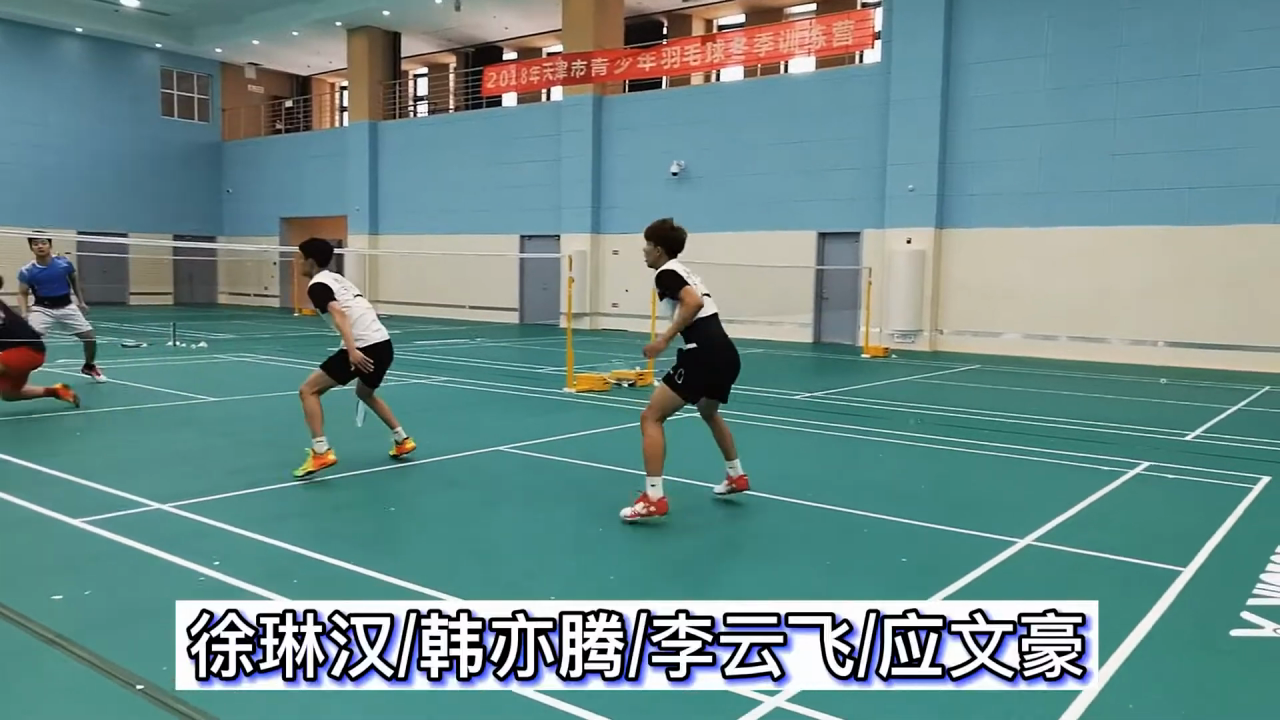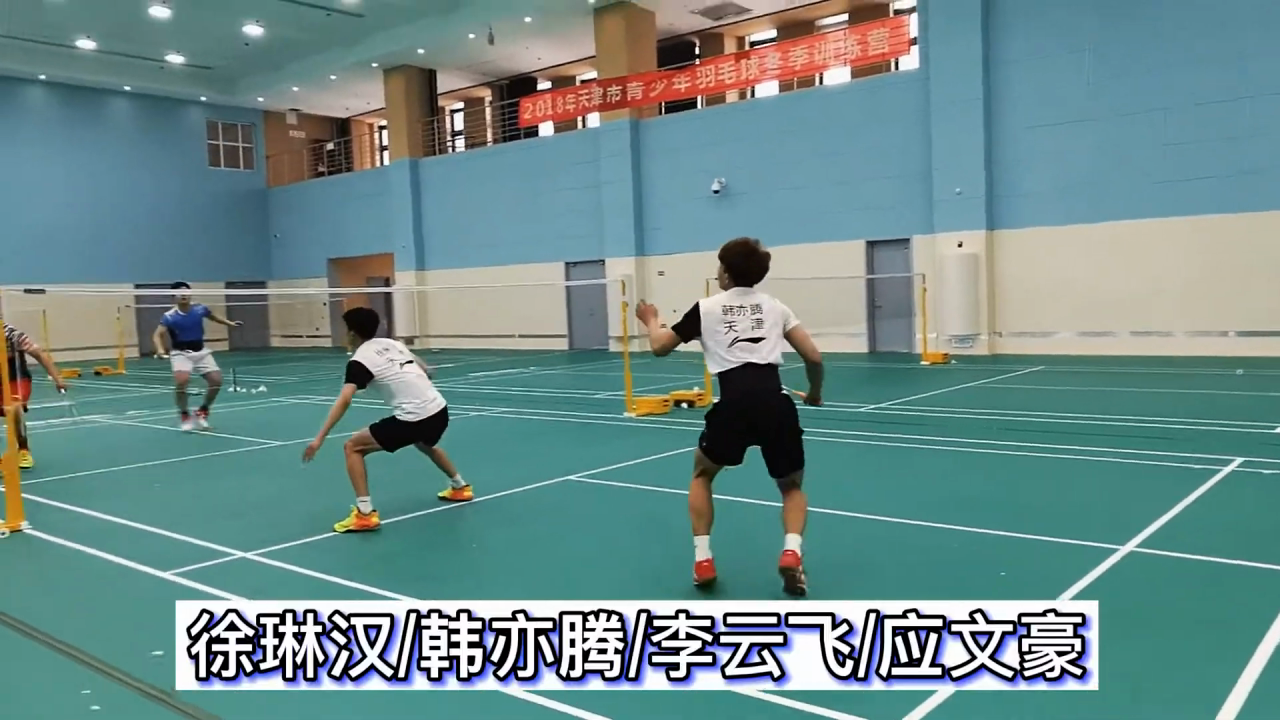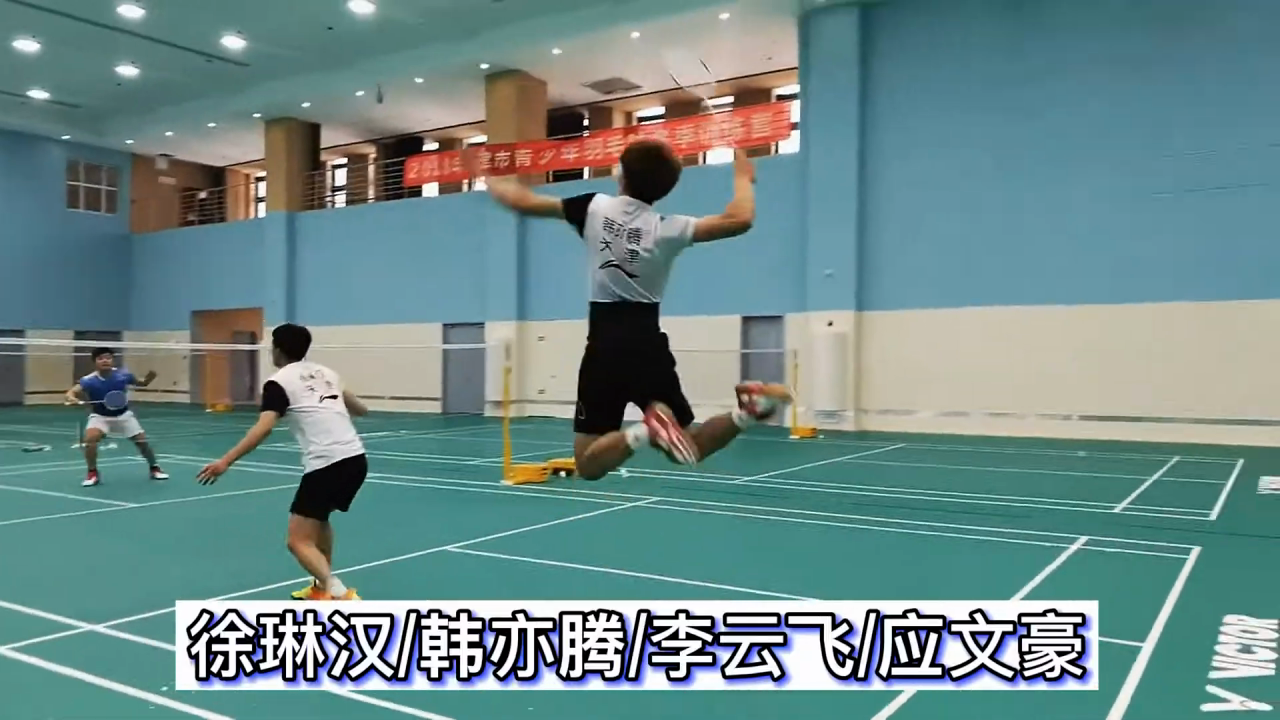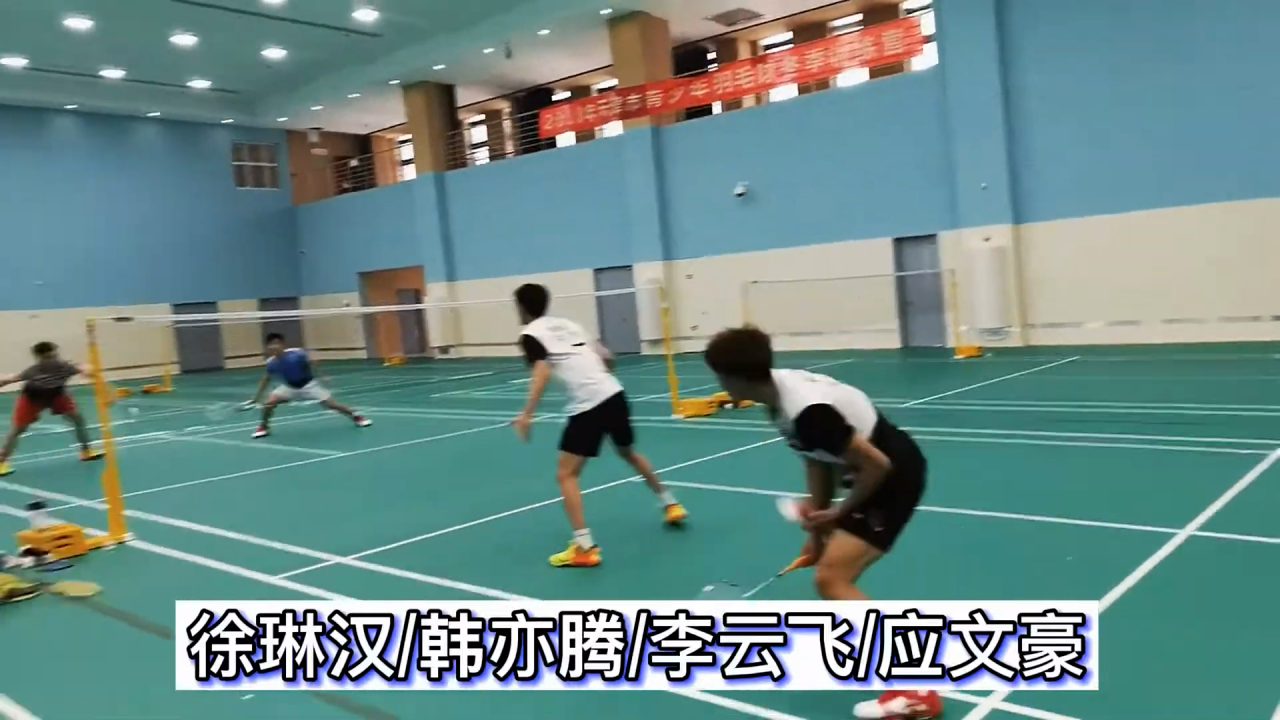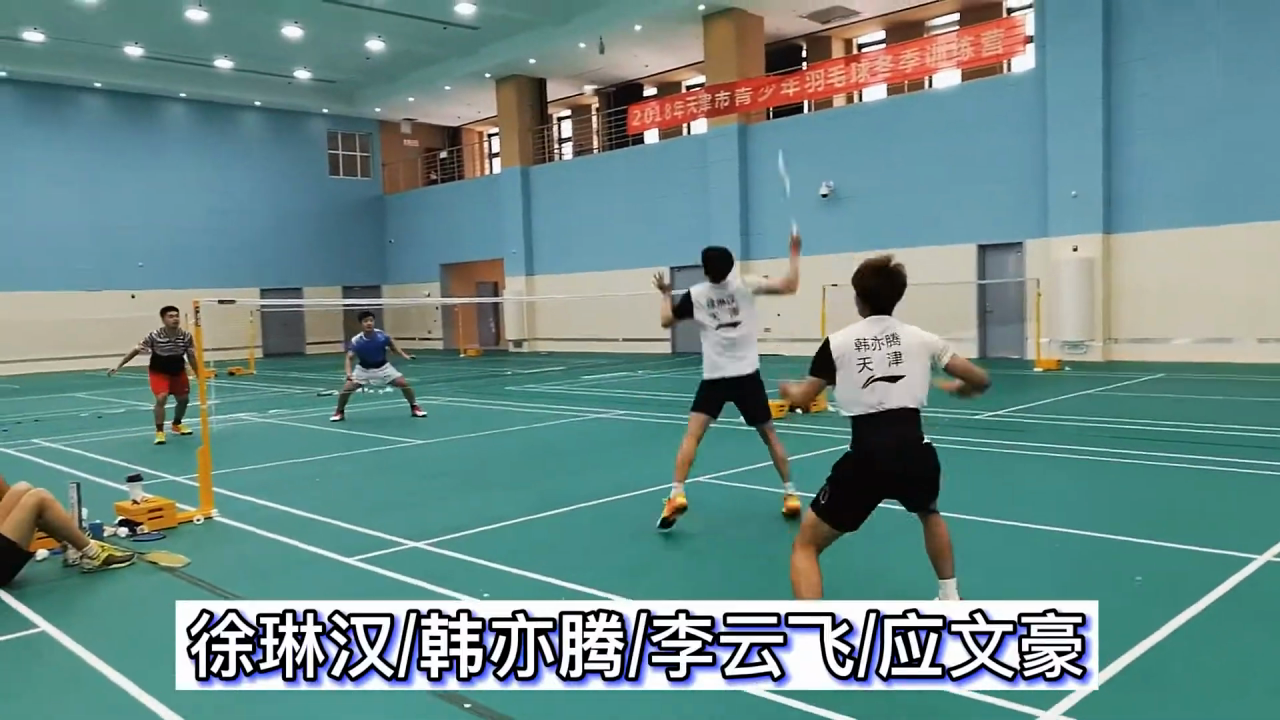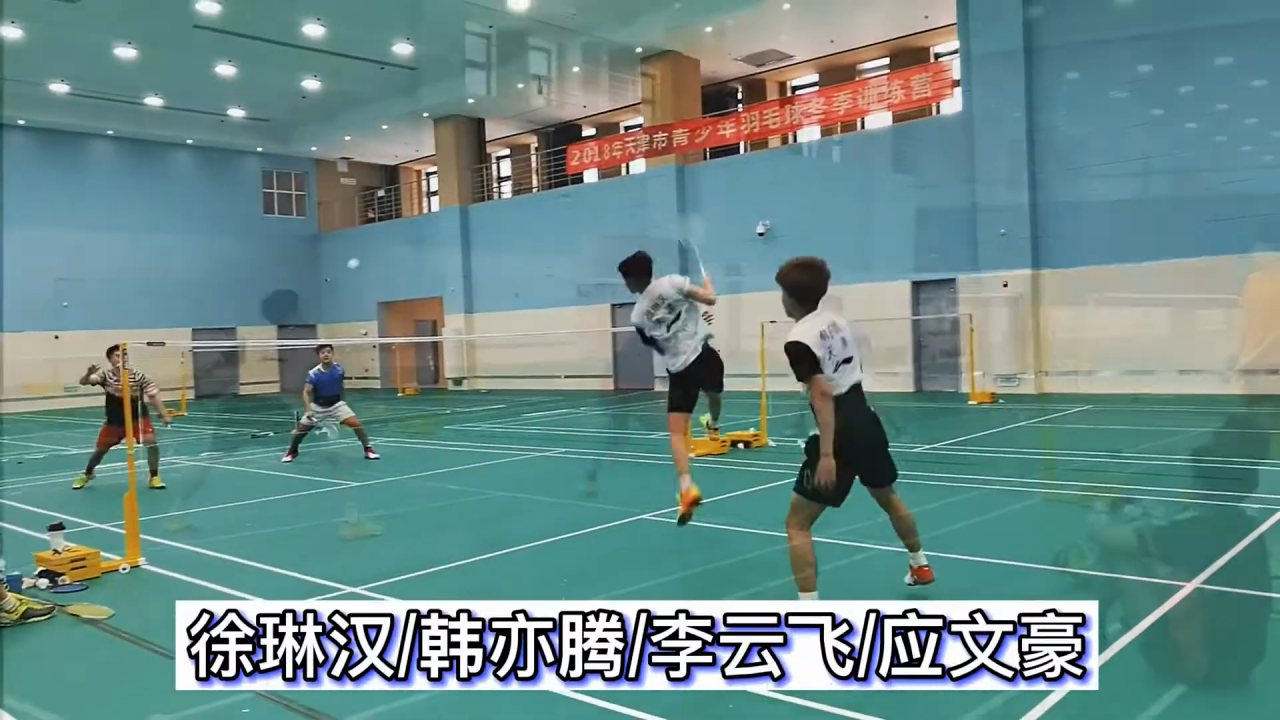
dt=0.5s
person 1, frame 1
left shoulder: (667, 273)
right shoulder: (685, 272)
left elbow: (694, 302)
left wrist: (664, 338)
left hip: (703, 354)
right hip: (726, 352)
left knee: (651, 418)
right knee: (709, 412)
left ankle: (654, 498)
right ankle: (735, 476)
person 1, frame 2
left shoulder: (706, 308)
right shoulder: (775, 307)
left elbow: (660, 347)
right elbow: (814, 358)
left wrist: (651, 320)
right wrist: (814, 393)
left hip: (732, 406)
right hip: (777, 405)
left knee: (701, 477)
right knee: (792, 487)
left ankle: (702, 560)
right ankle: (792, 552)
person 1, frame 3
left shoulder: (595, 206)
right shoulder: (668, 228)
left elbow: (526, 202)
right elbow: (739, 222)
left wrist: (490, 181)
right wrist: (743, 179)
left hip: (609, 353)
right hip: (650, 349)
left knee: (590, 463)
right knee: (691, 447)
left ankle: (642, 432)
right ankle: (740, 412)
person 1, frame 4
left shoulder: (807, 411)
right shoulder: (782, 386)
left elbow: (877, 464)
right elbow: (820, 460)
left wrist: (836, 515)
right wrist: (819, 529)
left hip: (896, 474)
right hip: (880, 468)
left knee: (831, 581)
person 1, frame 5
left shoulder: (837, 343)
right shoulder: (922, 339)
left elbow: (804, 397)
right elbow: (980, 380)
left wrist: (788, 391)
right wrist: (959, 388)
left hip: (865, 462)
right hip: (917, 458)
left knee: (805, 546)
right knee: (929, 516)
right ankle: (950, 601)
person 1, frame 6
left shoulder: (798, 341)
right shoulder: (835, 322)
left elbow: (822, 395)
left wrist: (826, 454)
left hip: (840, 441)
right hip: (869, 428)
left knee: (797, 523)
right knee: (889, 499)
left ankle: (809, 605)
right ankle: (918, 563)
person 2, frame 1
left shoulder: (317, 286)
right shoulder: (337, 279)
left elbow: (339, 314)
left wrist: (352, 349)
left hip: (362, 348)
right hip: (383, 343)
left knee: (308, 391)
right knee: (365, 393)
left ankle: (321, 452)
right ankle: (402, 441)
person 2, frame 2
left shoulder: (360, 360)
right shoulder: (394, 344)
left elbow: (344, 399)
right elbow: (427, 371)
left wrist: (320, 438)
left hip: (413, 420)
right hip: (439, 412)
left knee: (352, 447)
right knee: (425, 444)
left ankle: (366, 513)
right ankle: (460, 487)
person 2, frame 3
left shoulder: (279, 381)
right shoulder: (327, 373)
left elbow: (263, 428)
right elbow: (361, 408)
left wrist: (225, 461)
left hip: (325, 465)
right hip: (358, 458)
left knee: (298, 541)
right knee: (318, 518)
left ankle: (344, 597)
right ankle: (324, 587)
person 2, frame 4
left shoulder: (530, 335)
right shoulder: (568, 325)
left elbow: (542, 373)
right elbow: (606, 357)
left wrist: (527, 414)
left hip: (589, 407)
right hip: (615, 395)
left knee: (566, 475)
right knee: (629, 453)
left ankle: (584, 548)
right ankle: (671, 506)
person 2, frame 5
left shoulder: (695, 295)
right shoulder: (744, 286)
left elbow: (667, 321)
right elbow: (789, 286)
left wrist: (665, 294)
right wrist: (795, 254)
left hip: (714, 381)
right hip: (747, 376)
left knee: (692, 436)
right knee: (768, 435)
left ankle: (676, 495)
right ankle: (790, 495)
person 2, frame 6
left shoulder: (637, 316)
right shoulder: (671, 283)
right elbow: (709, 298)
right wrist: (706, 281)
left hip: (681, 371)
right hip: (704, 358)
left knee: (677, 434)
right knee: (713, 388)
left ankle: (689, 488)
right ankle: (715, 422)
